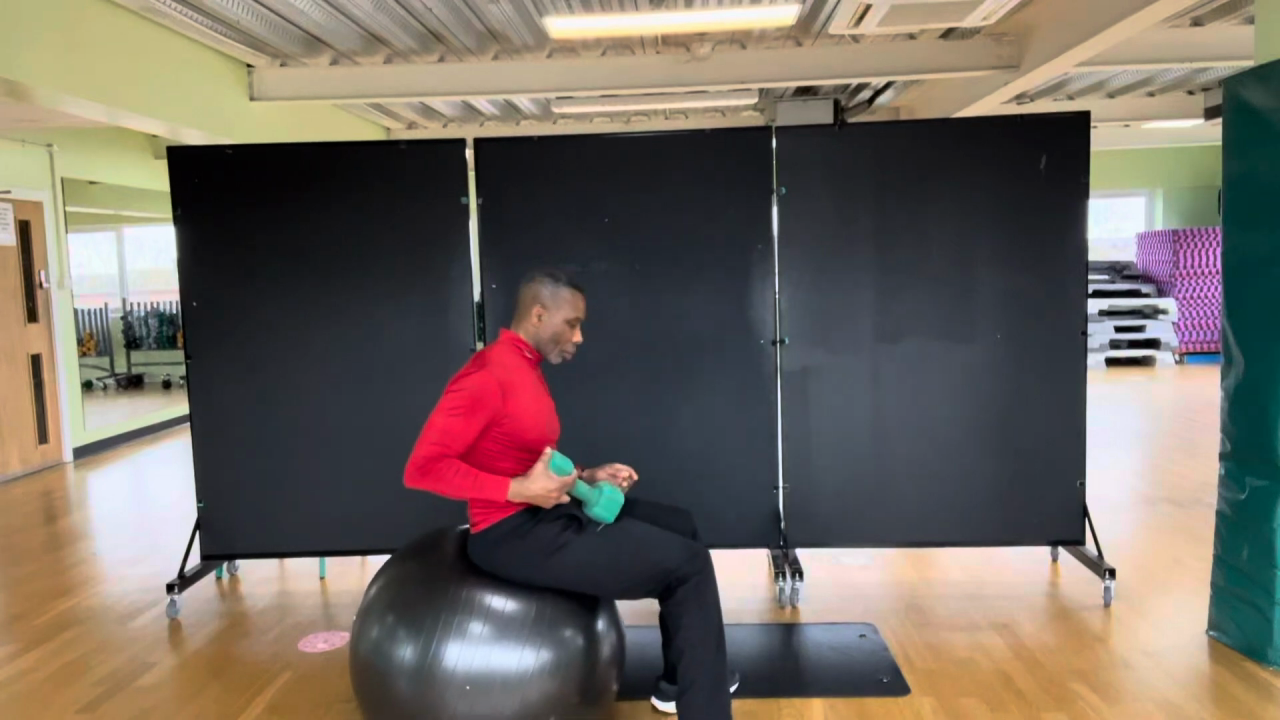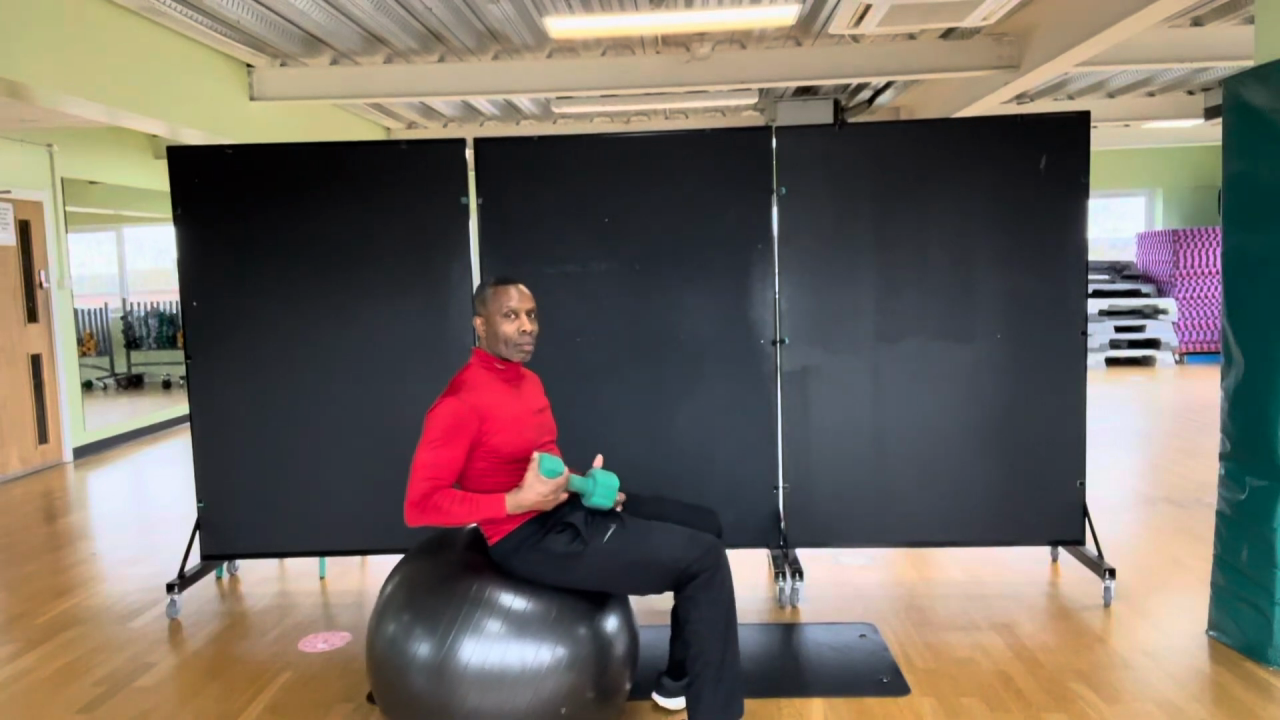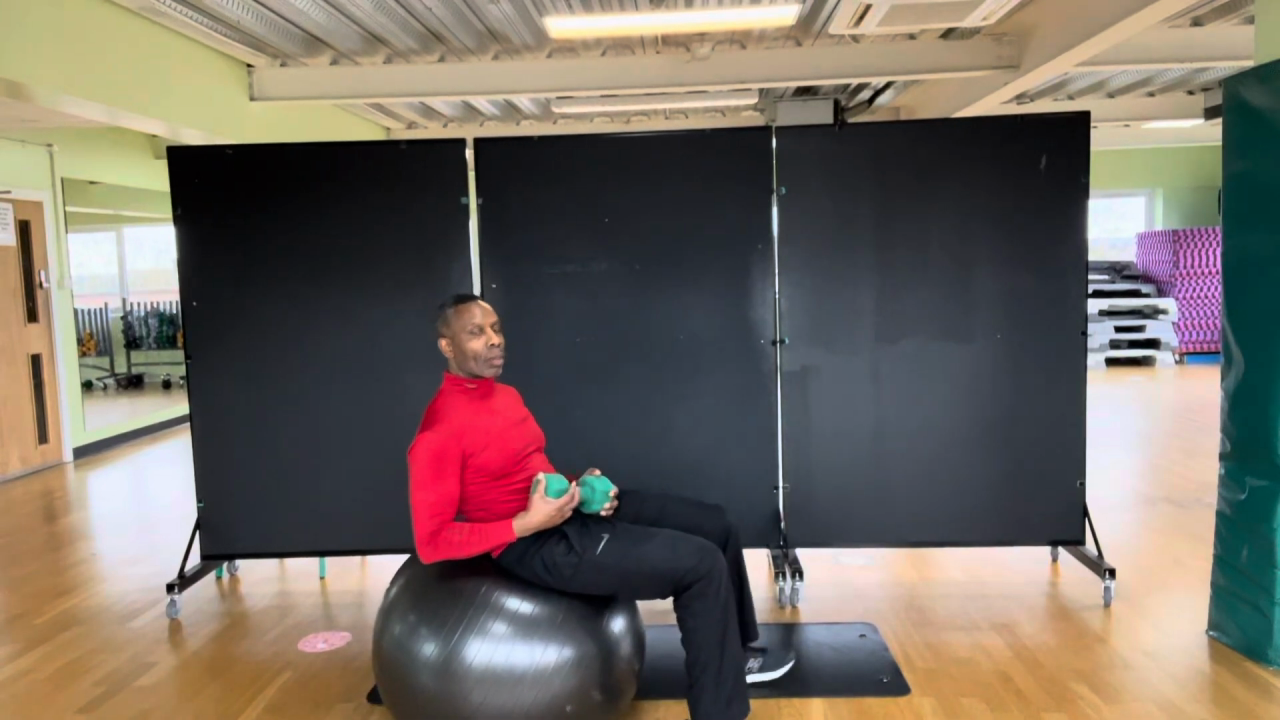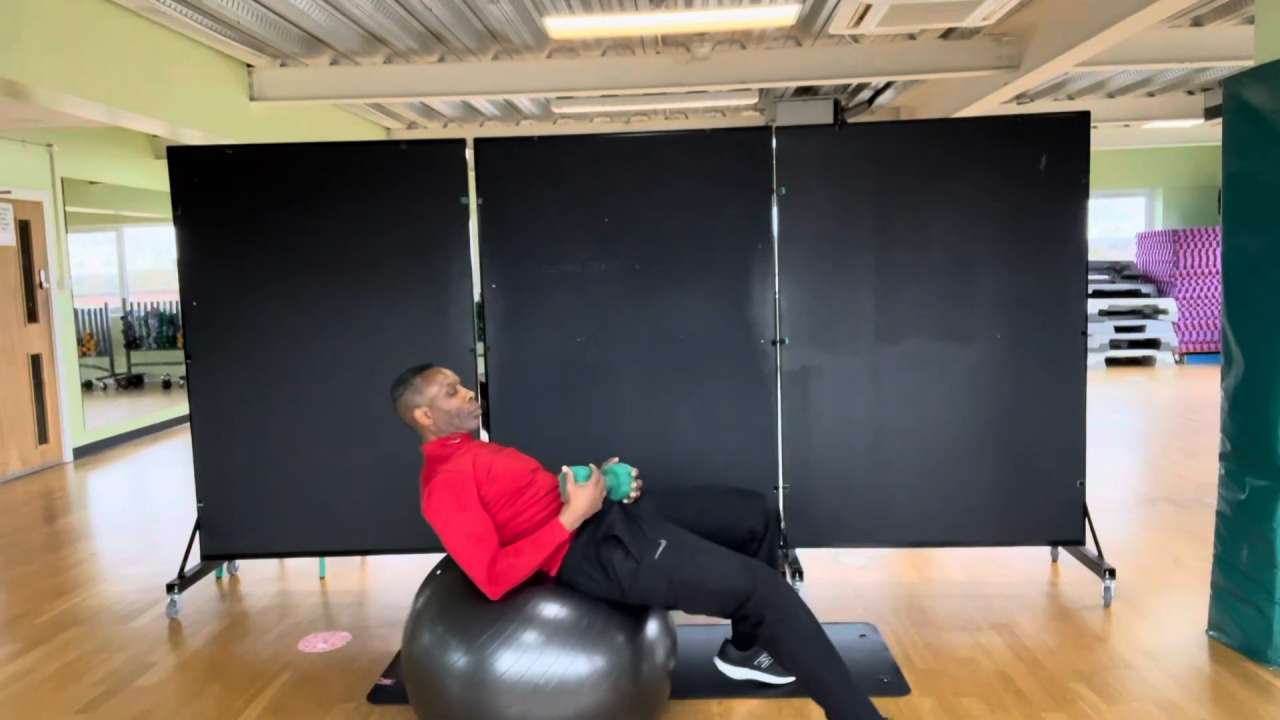
dt=0.7s
person 1, frame 1
left shoulder: (525, 369)
right shoulder: (488, 376)
right elbow: (422, 467)
left wrist: (586, 477)
right wrist: (519, 490)
left hip: (545, 514)
right hip: (514, 536)
left knee: (678, 525)
right knee: (689, 564)
left ankle: (680, 680)
person 1, frame 2
left shoulder: (527, 380)
right shoulder: (461, 403)
right elbow: (420, 505)
right wrist: (517, 501)
left hip: (571, 507)
right hip: (534, 537)
left knee: (704, 526)
right knee: (704, 557)
left ankle: (680, 675)
person 1, frame 3
left shoulder: (505, 395)
right shoulder: (440, 432)
right elbow: (431, 542)
left wrist: (584, 486)
right wrist: (527, 523)
left hip: (571, 511)
right hip: (540, 547)
left knee: (712, 524)
right knee: (701, 565)
left ankle: (736, 651)
person 1, frame 4
left shoulder: (471, 453)
right shoulder: (446, 484)
right elbow: (494, 579)
left wrist: (605, 486)
right wrist: (574, 514)
left hip: (613, 516)
right hip: (599, 551)
left knee: (757, 513)
right knee: (762, 587)
left ankle: (744, 649)
